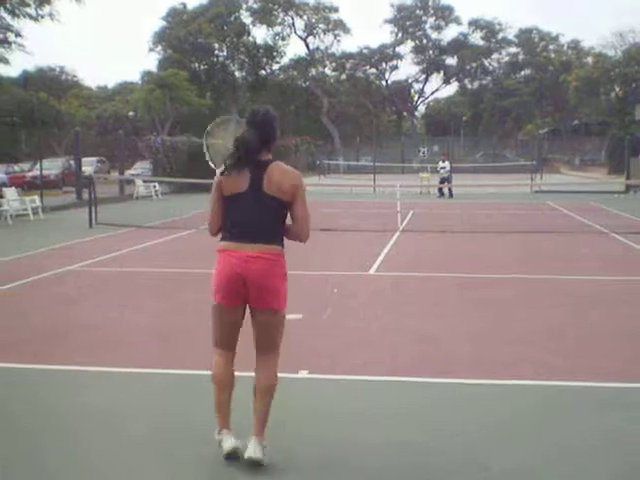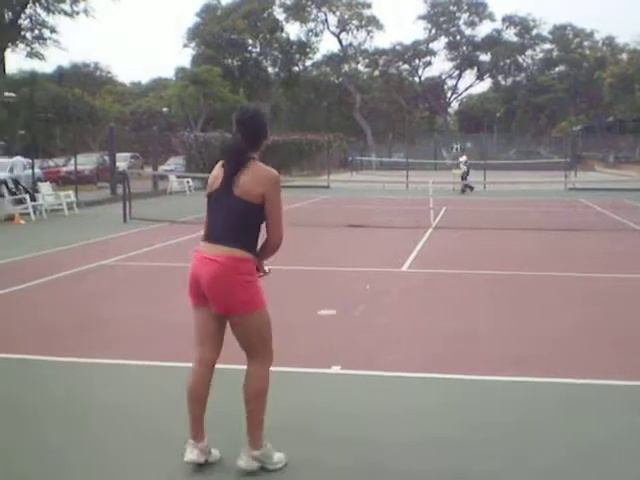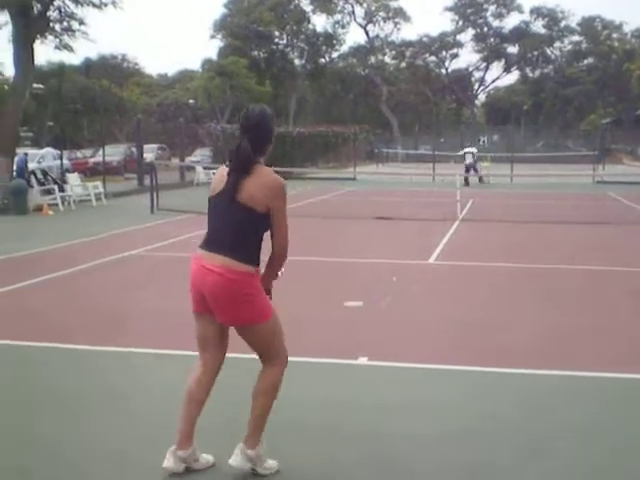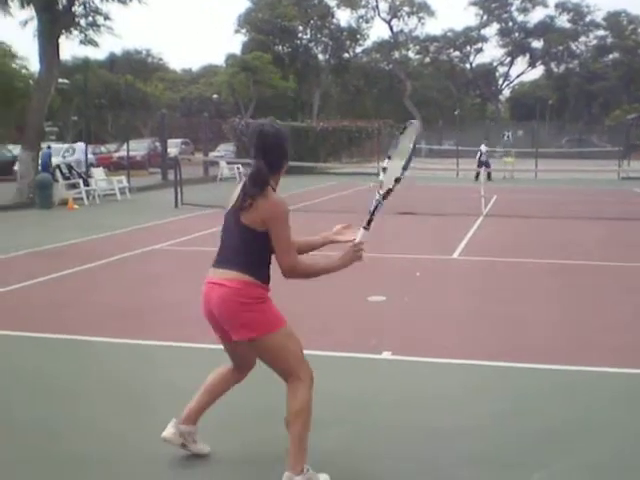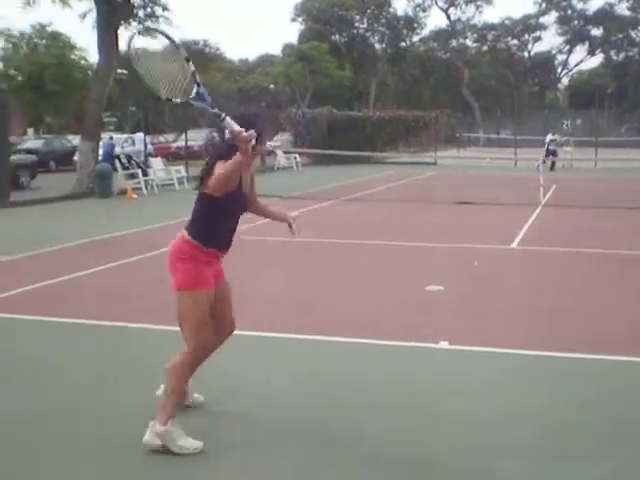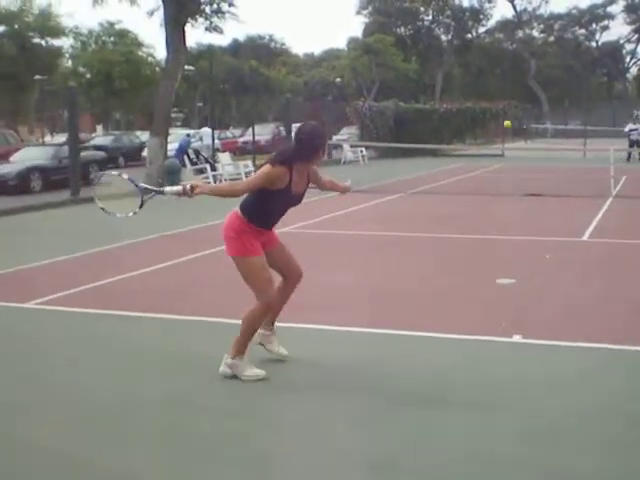
dt=0.5s
person 1, frame 1
left shoulder: (226, 174)
right shoulder: (290, 177)
left elbow: (214, 228)
right elbow: (302, 233)
left hip: (230, 264)
right hip: (267, 267)
left knee: (223, 350)
right knee: (267, 357)
left ankle: (226, 431)
right ankle: (257, 440)
person 1, frame 2
left shoulder: (219, 170)
right shoulder: (266, 176)
left elbow: (214, 224)
right elbow: (275, 238)
right wrist: (256, 262)
left hip: (202, 264)
right hip: (234, 272)
left knee: (204, 359)
right knee: (260, 358)
left ankle: (197, 444)
right ankle: (255, 450)
person 1, frame 3
left shoulder: (222, 173)
right shoulder: (272, 183)
right elbow: (280, 249)
right wrist: (266, 282)
left hip: (202, 271)
right hip: (235, 281)
left knee: (209, 363)
right knee: (276, 360)
left ankle: (181, 451)
right ankle: (249, 449)
person 1, frame 4
left shoulder: (244, 192)
right shoulder: (273, 204)
right elbow: (289, 267)
left wrist: (328, 238)
right wrist: (338, 263)
left hip: (215, 292)
right hip: (244, 298)
left knee: (242, 365)
right knee: (300, 378)
left ankle: (182, 426)
person 1, frame 5
left shoulder: (245, 173)
right shoulder: (226, 168)
left elbow: (251, 203)
right elbow: (214, 190)
left wrist: (283, 216)
right wrist: (244, 157)
left hip: (210, 258)
right hip: (190, 256)
left knee: (224, 327)
right knee: (196, 344)
left ankle: (174, 385)
right ankle: (162, 426)
person 1, frame 6
left shoulder: (308, 171)
right shoulder: (278, 171)
left elbow: (323, 183)
right elbow: (239, 188)
left wrist: (342, 187)
right wrist: (203, 188)
left hip: (262, 231)
right hip: (241, 232)
left knee: (293, 274)
right knee: (267, 297)
left ankle: (266, 331)
right ankle: (233, 360)
